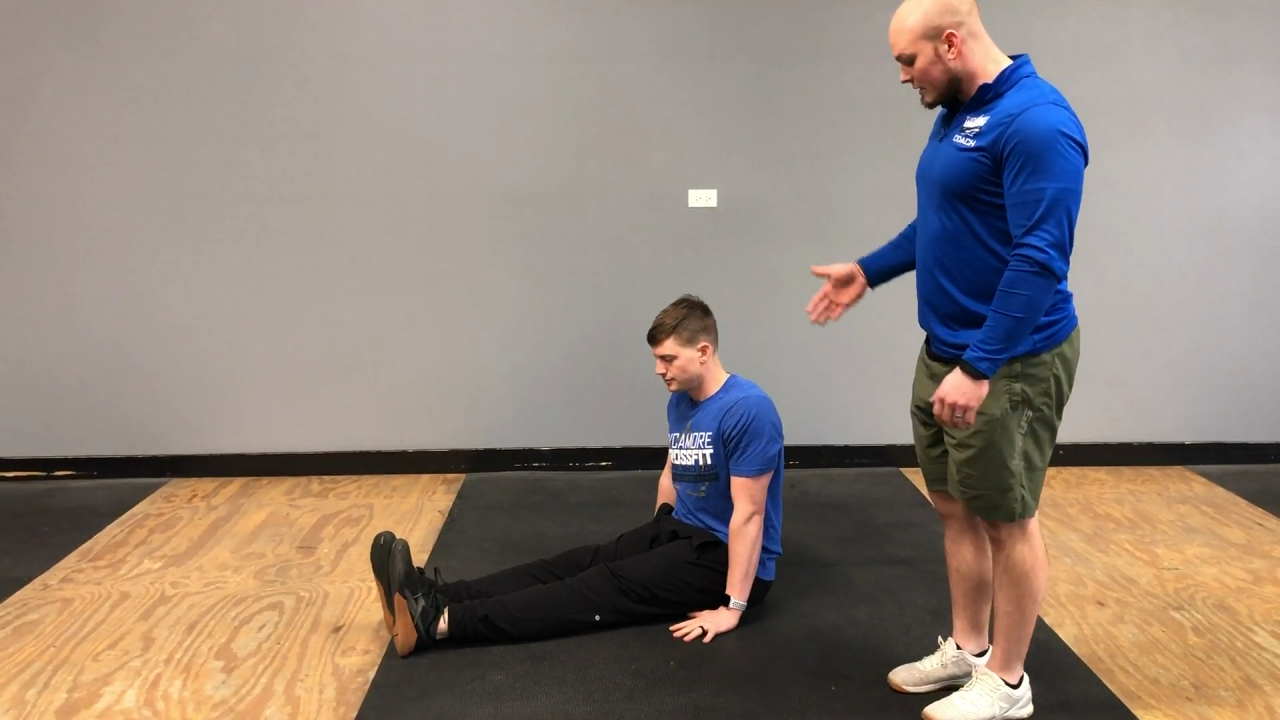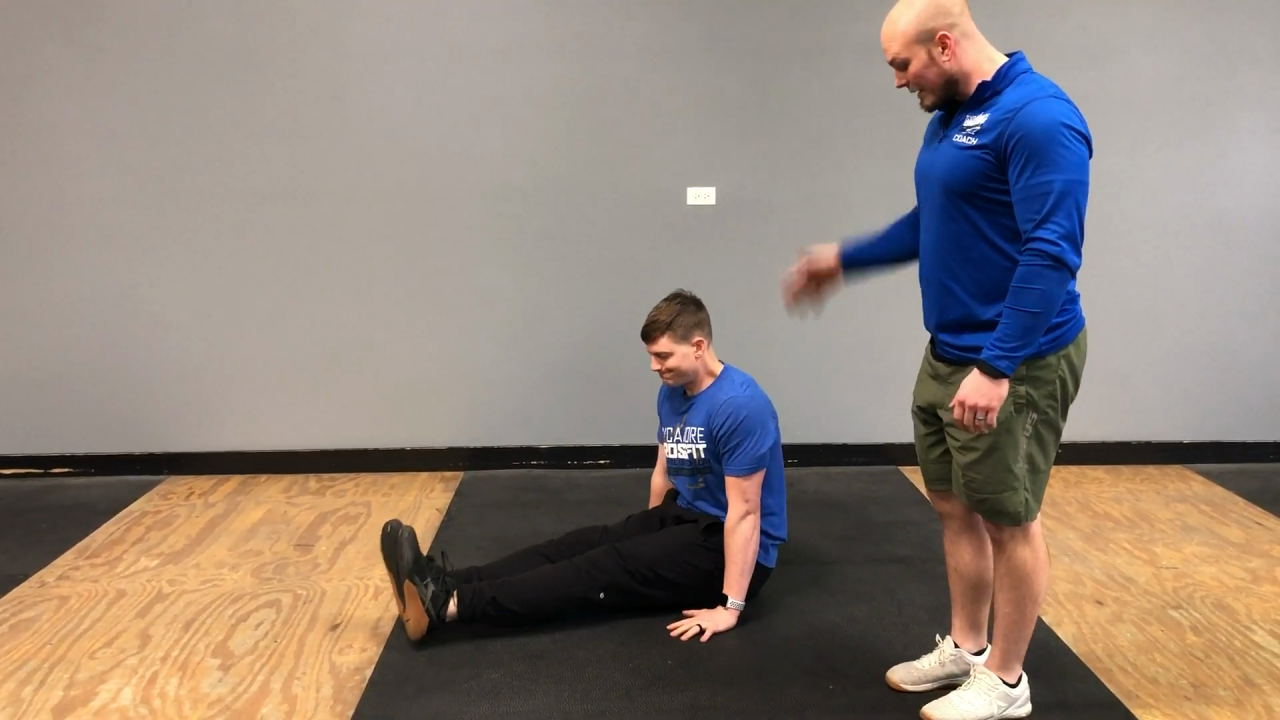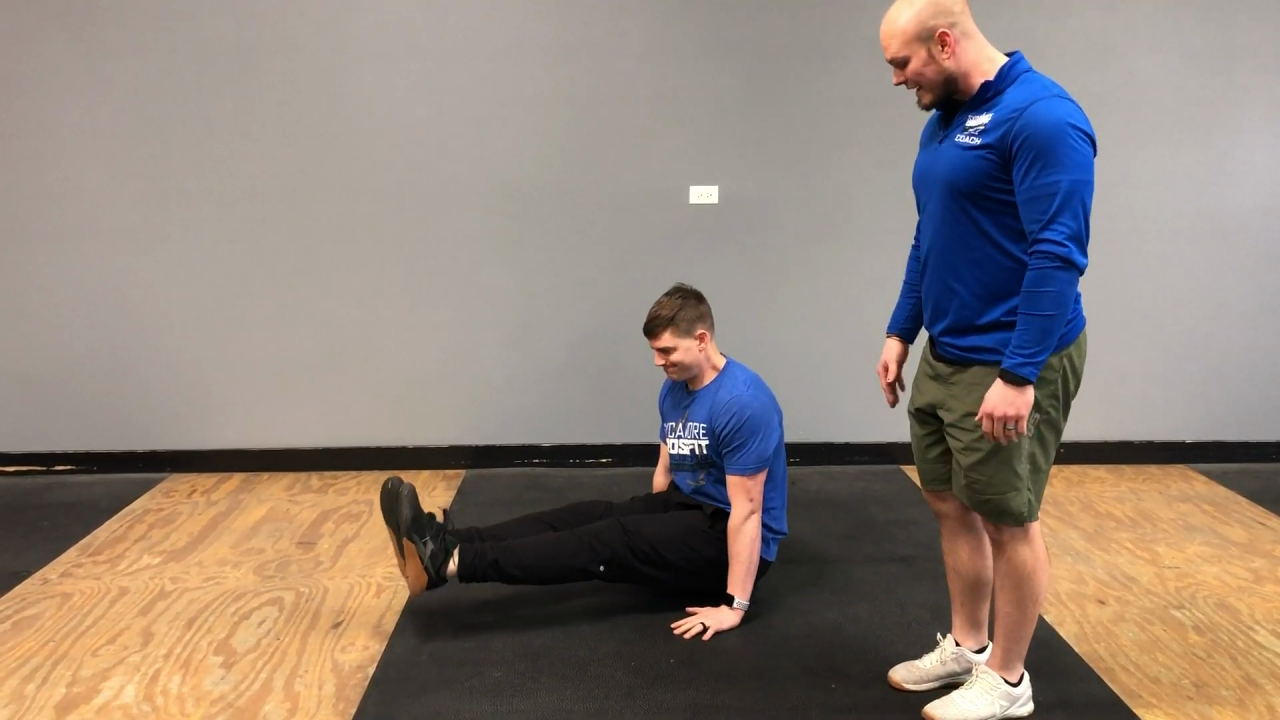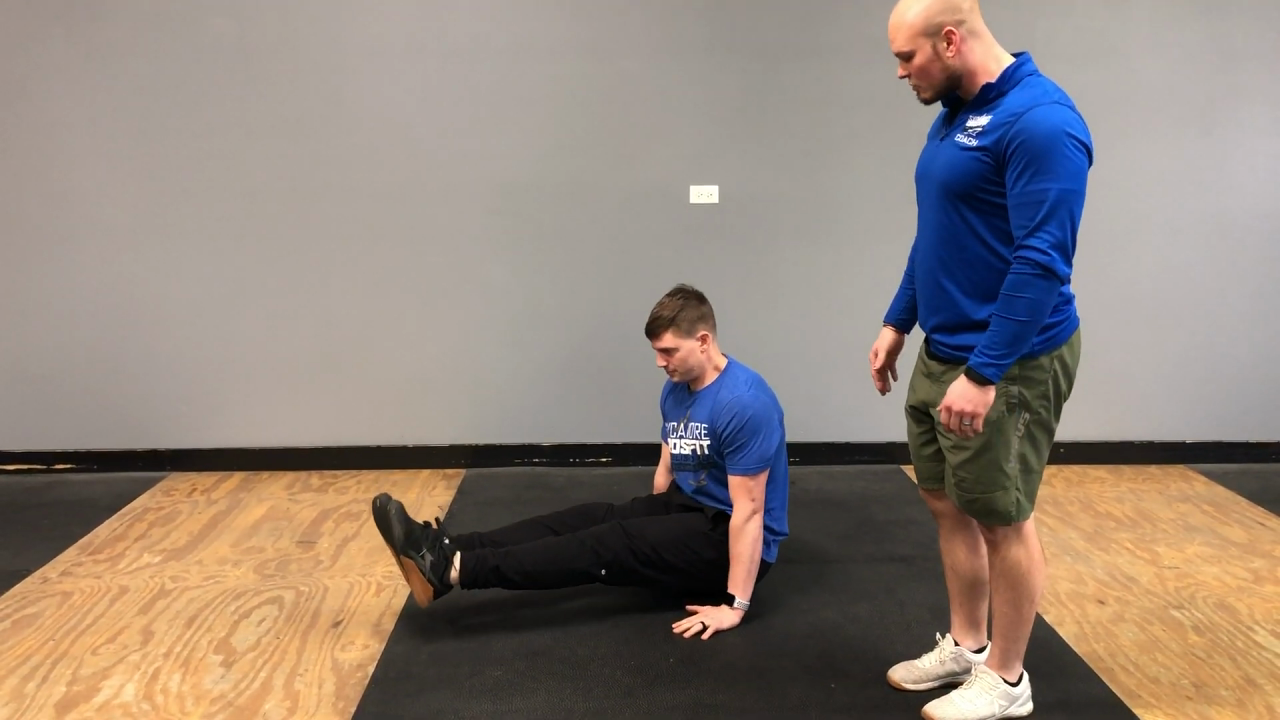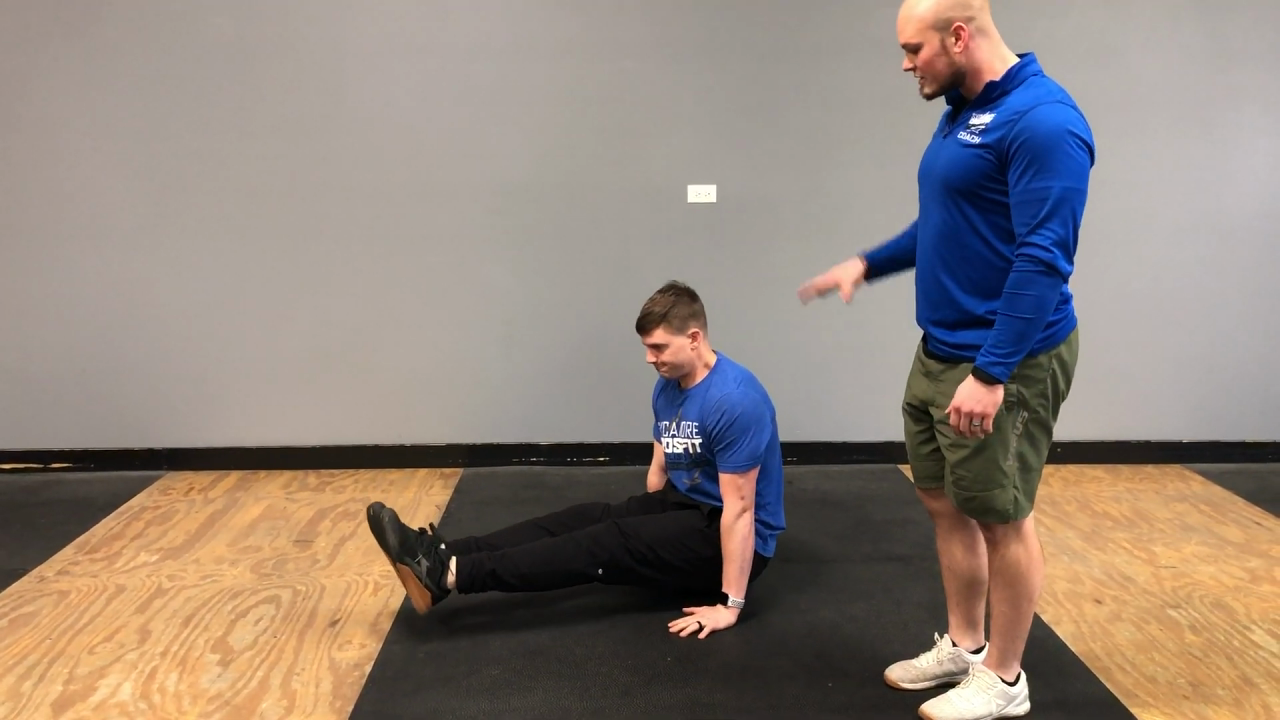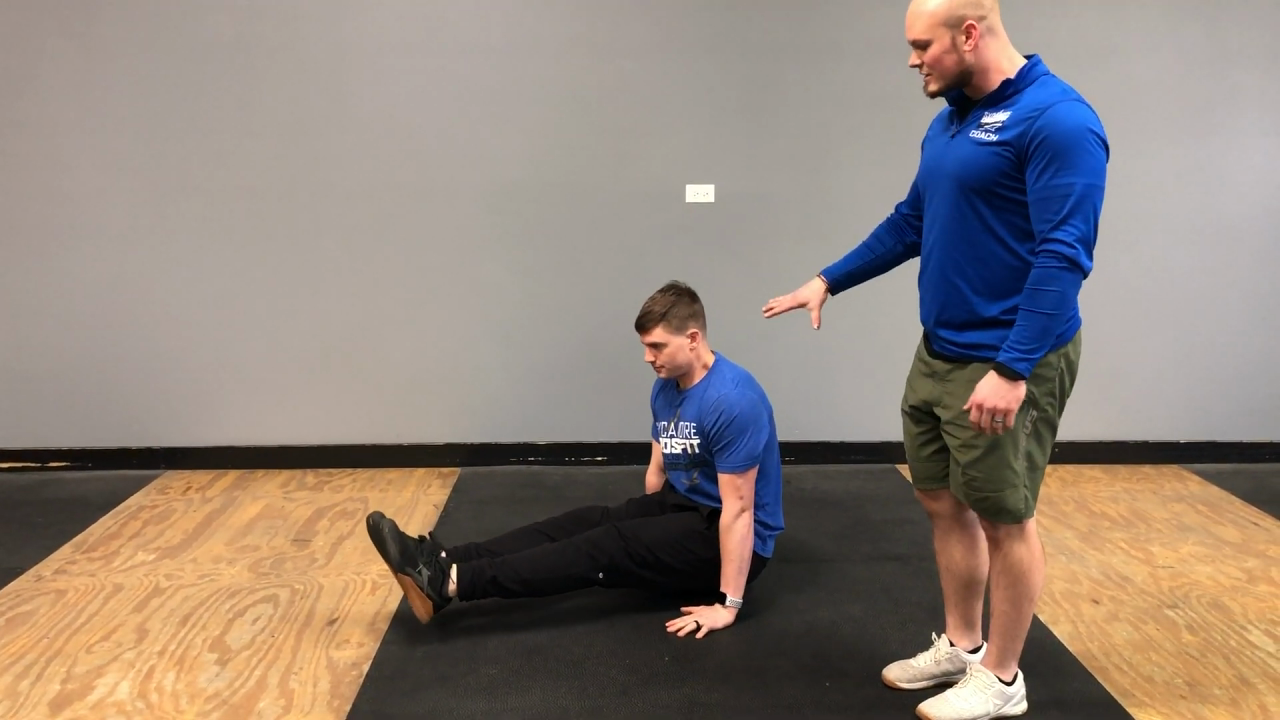
dt=0.4s
person 1, frame 1
left shoulder: (1036, 121)
right shoulder: (955, 115)
left elbow: (1039, 260)
left wrist: (980, 367)
right wrist: (867, 271)
left hip: (1009, 363)
right hip: (943, 351)
left knee: (1005, 518)
right knee: (956, 507)
right ankle: (967, 648)
person 1, frame 2
left shoulder: (1039, 117)
right shoulder: (948, 119)
left elbow: (1051, 254)
left wrist: (996, 367)
right wrist: (848, 259)
left hip: (1015, 365)
right hip: (945, 354)
left knee: (1008, 519)
right knee: (955, 507)
right ankle: (966, 647)
person 1, frame 3
left shoulder: (1041, 117)
right shoulder: (943, 120)
left elbow: (1059, 255)
left wrist: (1016, 374)
right wrist: (900, 332)
left hip: (1012, 365)
right hip: (945, 356)
left knee: (1009, 519)
right knee: (949, 504)
right ankle: (966, 645)
person 1, frame 4
left shoulder: (1040, 122)
right shoulder: (954, 116)
left elbow: (1042, 262)
left wrist: (983, 373)
right wrist: (897, 321)
left hip: (1007, 363)
right hip: (942, 353)
left knee: (1002, 519)
right knee: (946, 504)
right ankle: (965, 645)
person 1, frame 5
left shoulder: (1042, 121)
right shoulder: (960, 115)
left elbow: (1043, 260)
left wrist: (991, 373)
right wrist: (868, 263)
left hip: (1003, 364)
right hip: (939, 351)
left knee: (1000, 517)
right knee: (944, 503)
right ankle: (963, 645)
person 1, frame 6
left shoulder: (1056, 120)
right shoulder: (950, 121)
left elbow: (1064, 255)
right elbow: (910, 223)
left wrist: (1013, 368)
right wrist: (829, 280)
left hip: (1006, 363)
right hip: (937, 352)
left knee: (1004, 518)
right knee: (943, 501)
right ankle: (960, 645)
person 2, frame 1
left shoulder: (747, 410)
right shoulder: (681, 401)
left elbow: (749, 512)
left wrist: (732, 606)
right wrist: (652, 546)
left hip: (727, 558)
right hip: (684, 531)
left knee: (605, 589)
right knee: (578, 564)
left ankle: (439, 622)
right ankle: (436, 599)
person 2, frame 2
left shoulder: (740, 405)
right shoulder: (672, 393)
left elbow: (744, 511)
right elbow: (663, 473)
left wrist: (730, 607)
right wrist: (652, 537)
left hip: (736, 550)
right hip: (689, 519)
left knee: (609, 566)
right knee: (589, 541)
left ankle: (447, 604)
right ankle: (445, 585)
person 2, frame 3
left shoulder: (743, 403)
right shoulder: (675, 389)
left elbow: (747, 510)
right elbow: (666, 469)
left wrist: (734, 606)
right wrist: (653, 528)
left hip: (728, 540)
right hip: (691, 508)
left knee: (610, 540)
right knee: (588, 516)
left ankle: (447, 561)
right ankle: (445, 548)
person 2, frame 4
left shoulder: (745, 403)
right shoulder: (676, 390)
left elbow: (748, 511)
left wrist: (735, 605)
right wrist: (653, 528)
left hip: (728, 539)
right hip: (690, 507)
left knee: (611, 544)
right knee: (590, 518)
left ankle: (451, 569)
right ankle: (446, 553)
person 2, frame 5
left shoulder: (735, 400)
right shoulder: (669, 388)
left elbow: (740, 509)
right elbow: (661, 469)
left wrist: (731, 605)
right wrist: (649, 527)
left hip: (737, 539)
right hip: (687, 506)
left knee: (608, 543)
right knee: (588, 517)
left ankle: (448, 575)
right ankle: (442, 558)
person 2, frame 6
left shoulder: (732, 401)
right shoulder: (666, 387)
left elbow: (738, 509)
right elbow: (658, 468)
left wrist: (727, 605)
right wrist: (647, 528)
left hip: (731, 538)
right hip: (683, 507)
left knee: (608, 548)
right knee: (588, 521)
left ankle: (449, 582)
right ankle: (444, 565)
